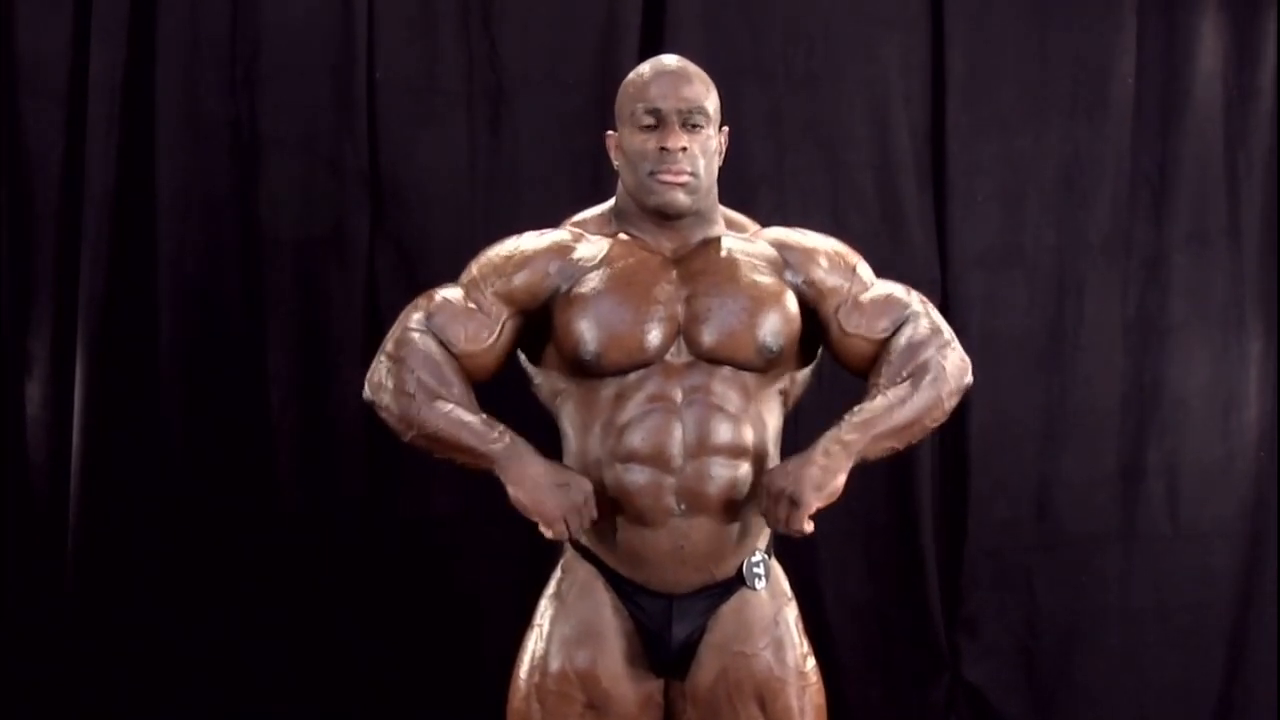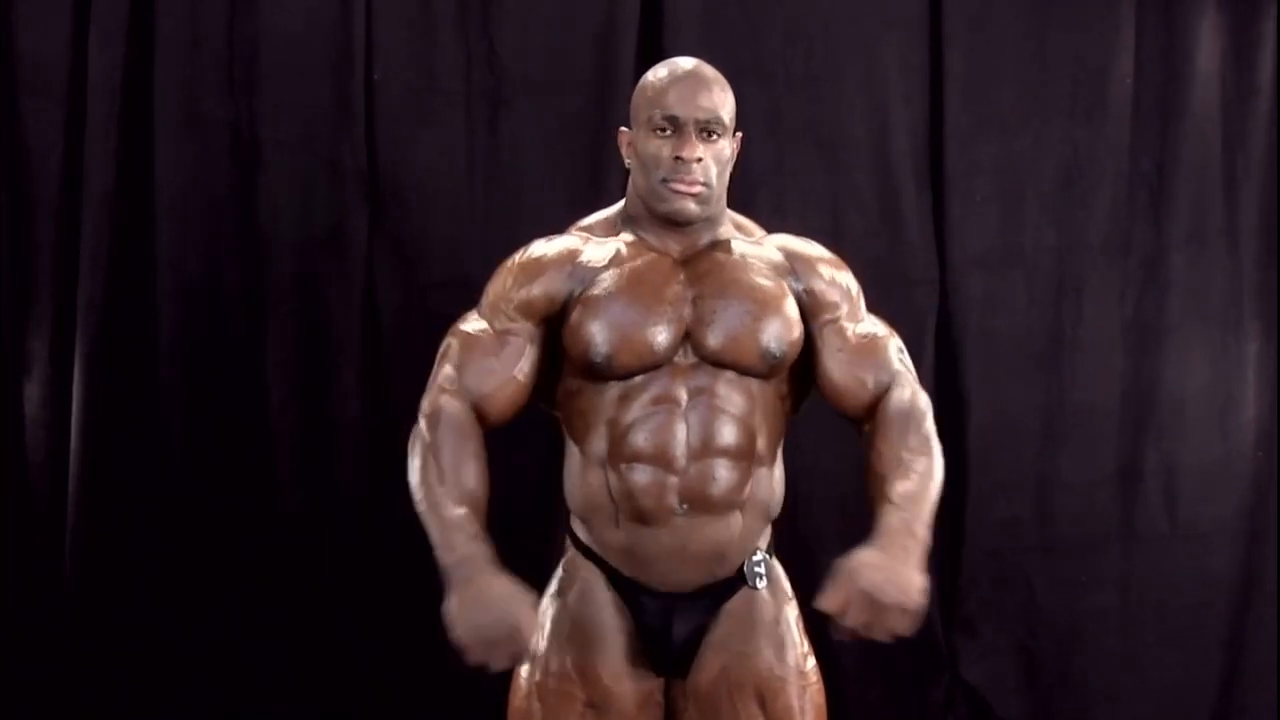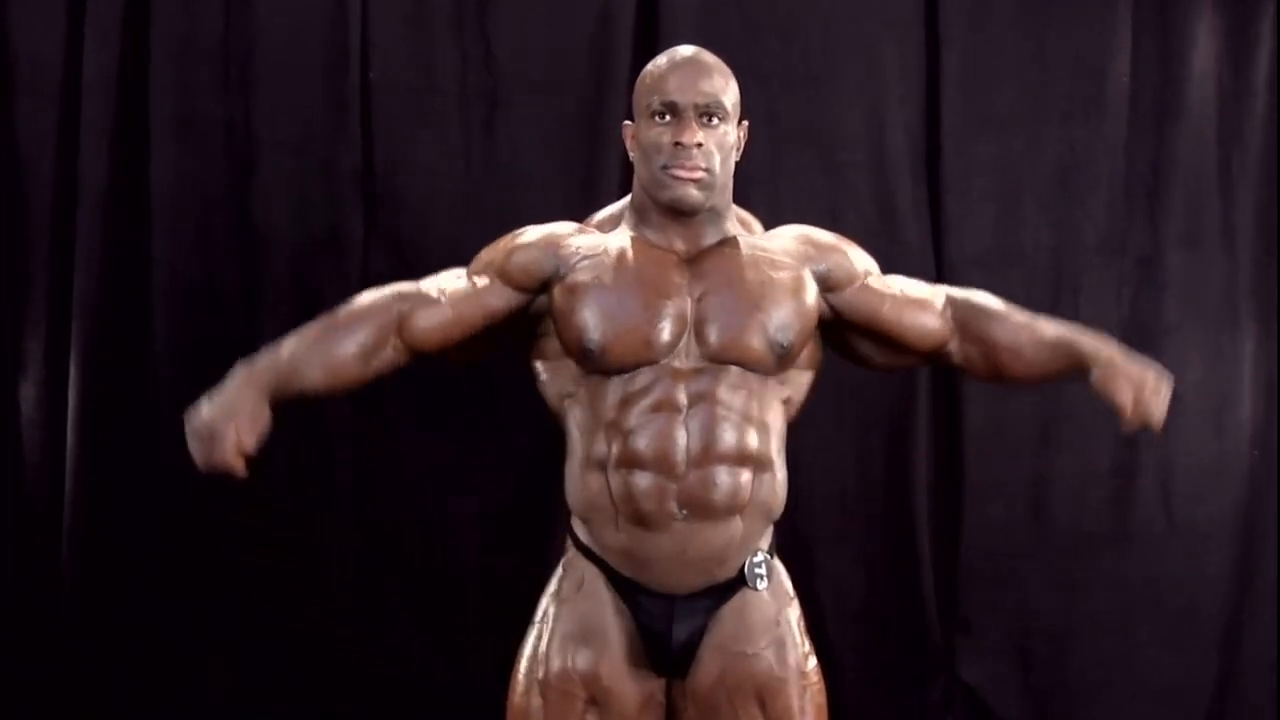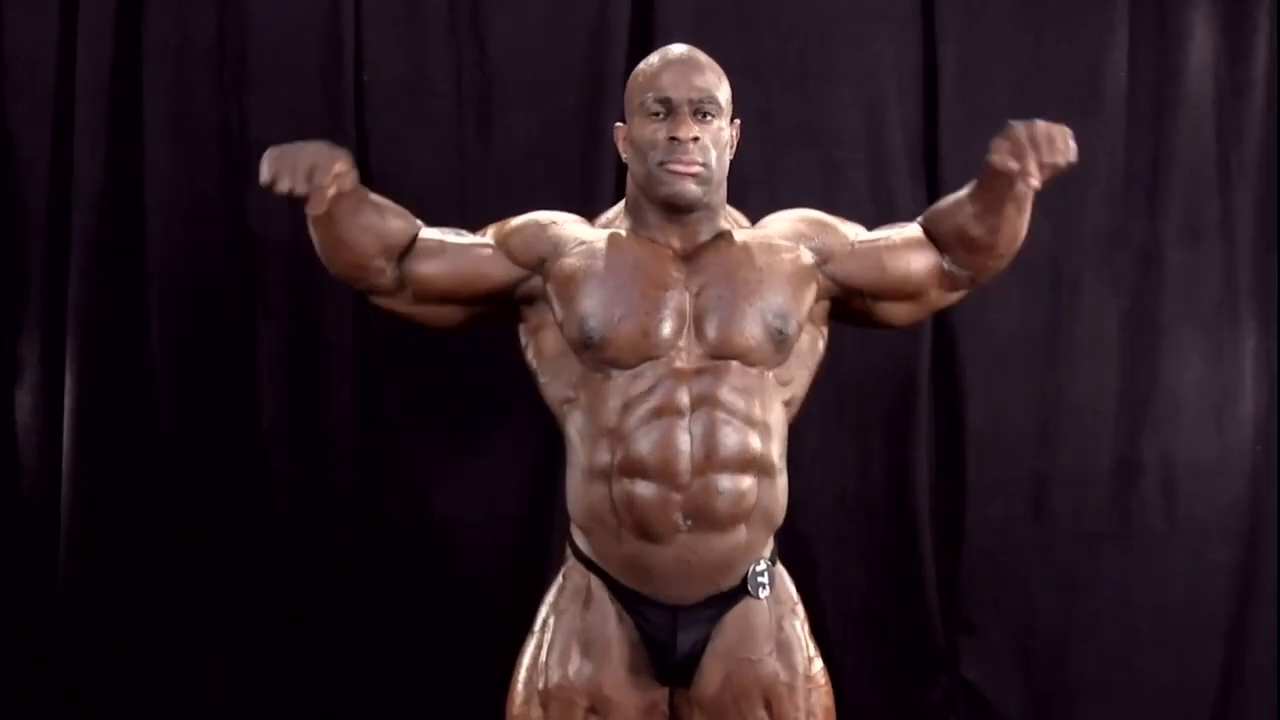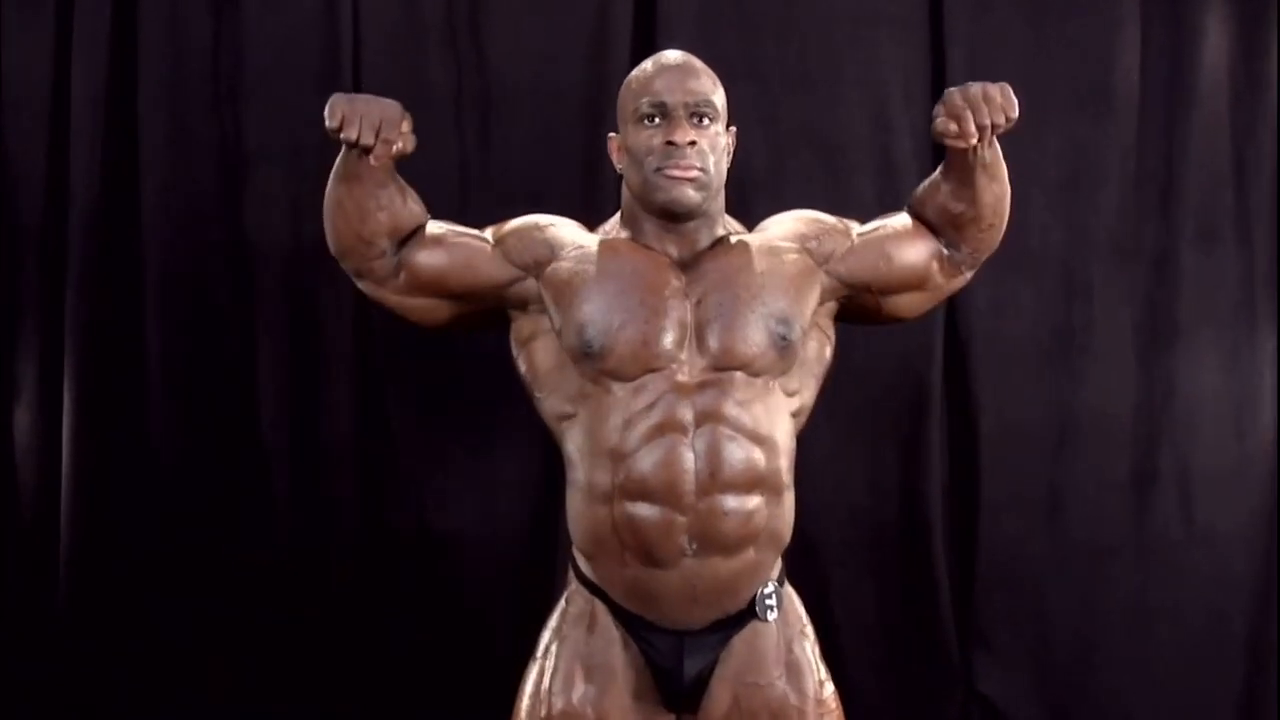
dt=0.3s
person 1, frame 1
left shoulder: (795, 263)
right shoulder: (546, 265)
left elbow: (938, 356)
right elbow: (401, 369)
left wrist: (836, 450)
right wrist: (515, 460)
left hip: (743, 603)
right hip: (597, 602)
person 1, frame 2
left shoulder: (798, 271)
right shoulder: (554, 270)
left elbow: (894, 402)
right elbow: (453, 412)
left wrist: (897, 541)
right wrist: (468, 568)
left hip: (743, 603)
right hip: (597, 599)
person 1, frame 3
left shoulder: (806, 264)
right shoulder: (557, 259)
left elbow: (954, 323)
right elbow: (397, 320)
left wrist: (1092, 352)
right wrist: (256, 378)
left hip: (747, 606)
right hip: (597, 603)
person 1, frame 4
left shoulder: (801, 256)
right shoulder: (554, 256)
left elbow: (958, 254)
right elbow: (386, 261)
left wrist: (1008, 174)
right wrist: (333, 189)
left hip: (750, 612)
right hip: (599, 610)
person 1, frame 5
left shoulder: (804, 259)
right shoulder: (550, 264)
left elbow: (953, 243)
right elbow: (381, 256)
left wrist: (972, 150)
right wrist: (364, 159)
left hip: (757, 633)
right hip: (605, 633)
